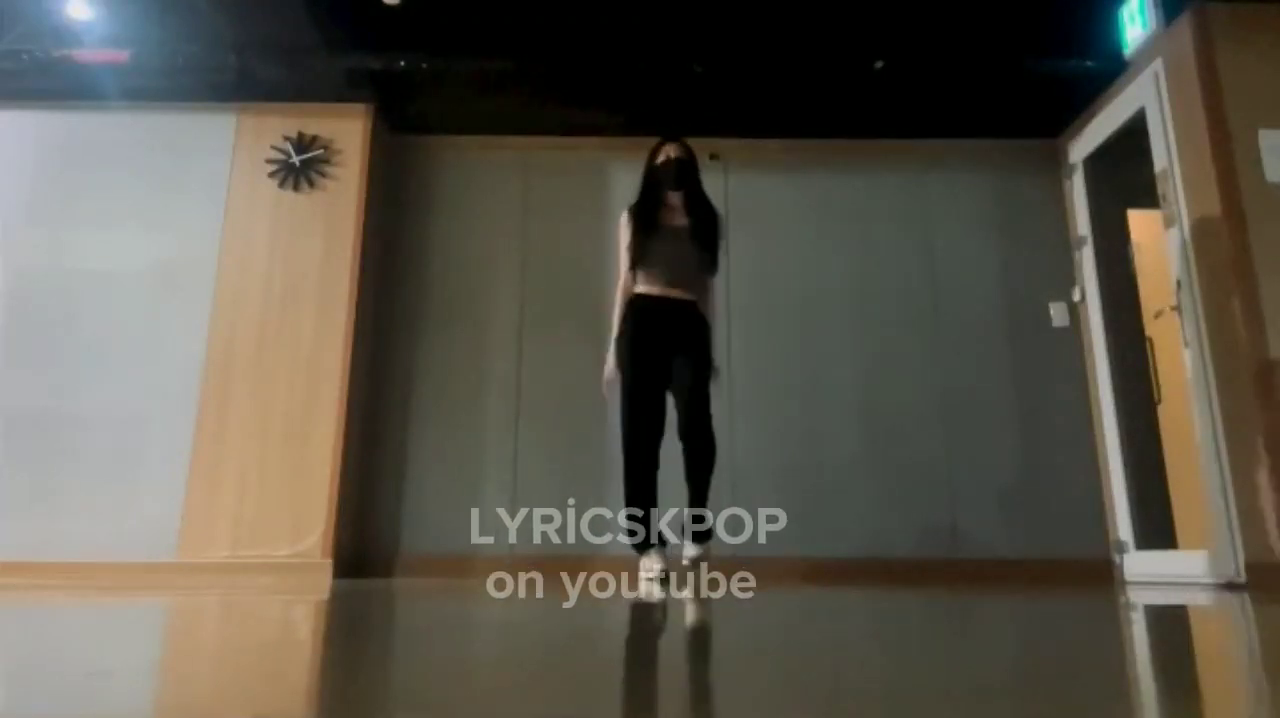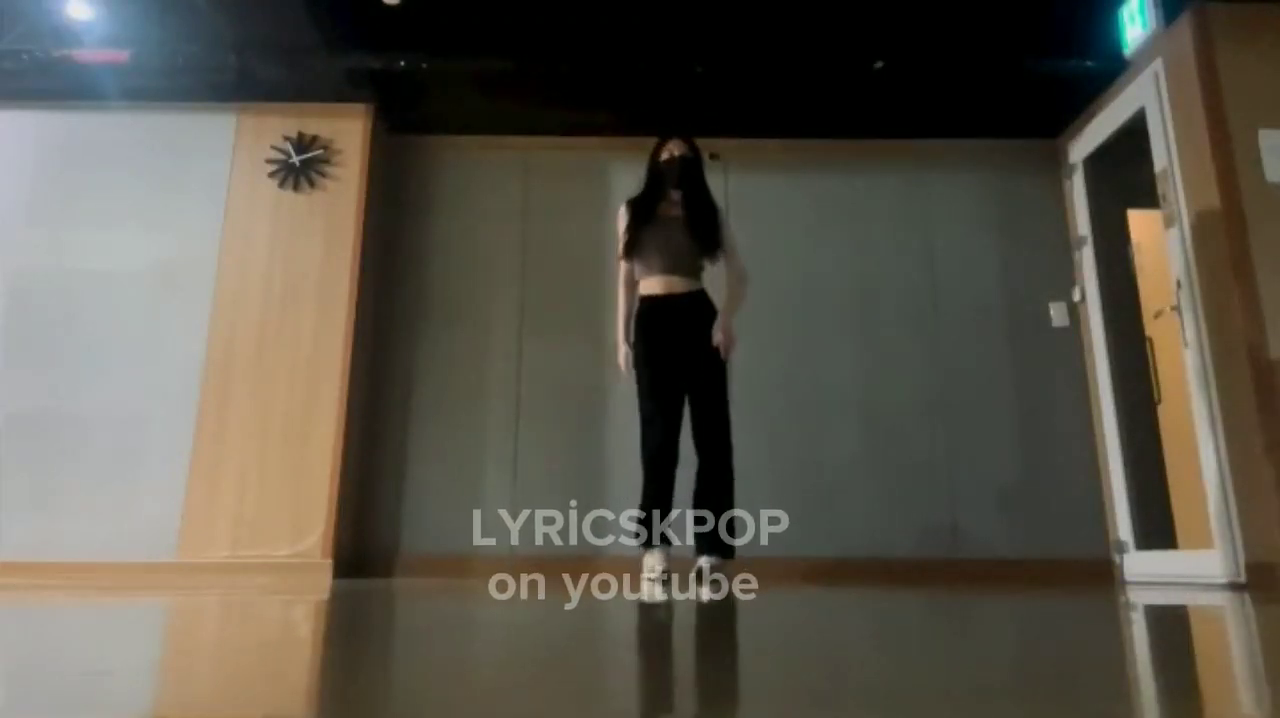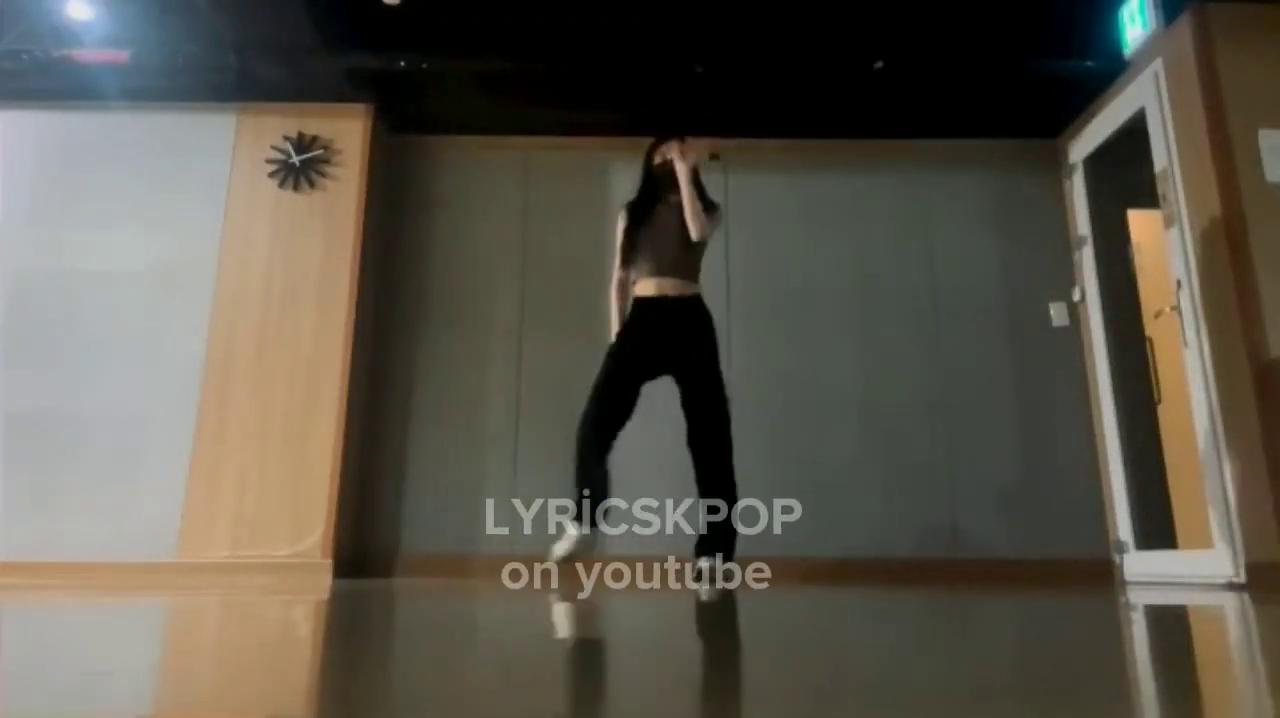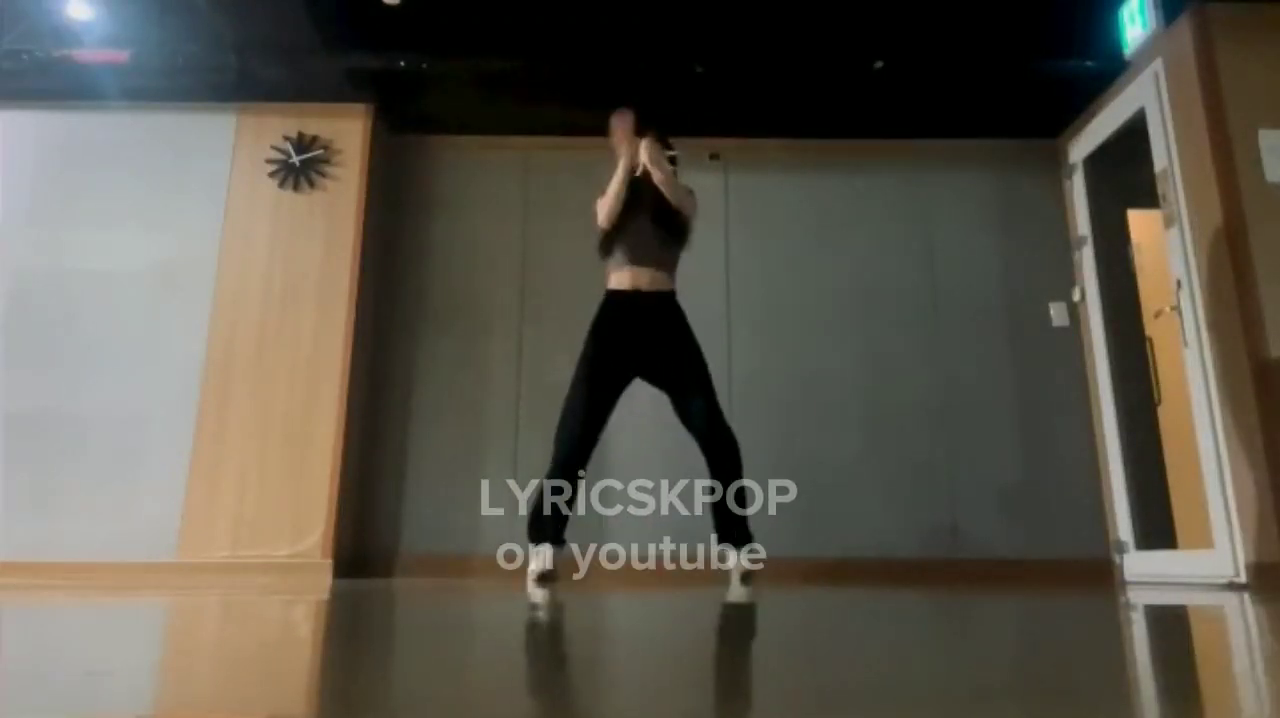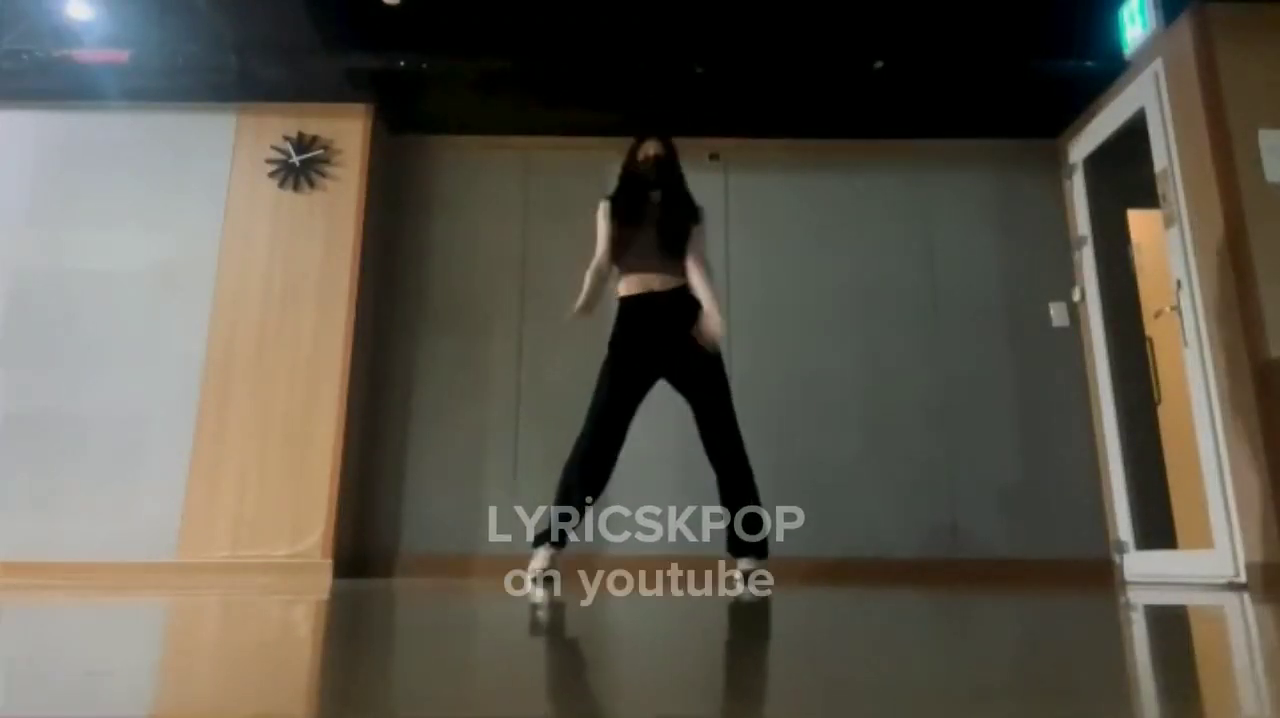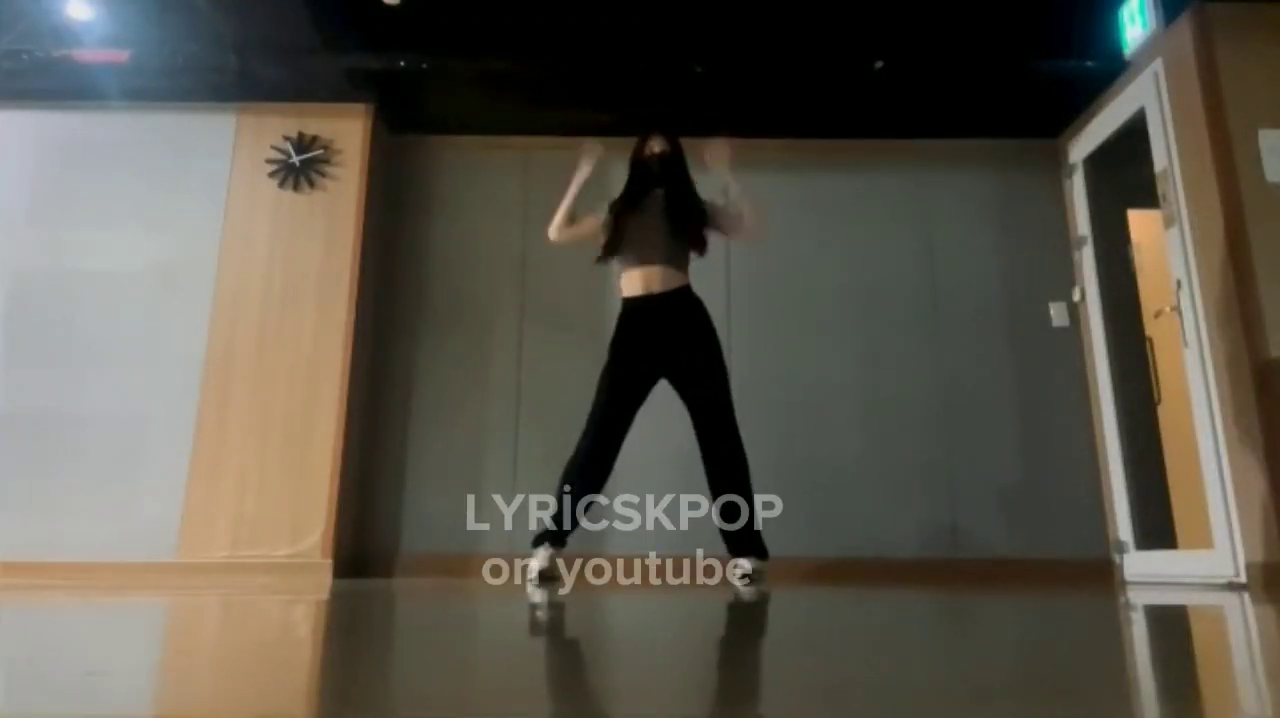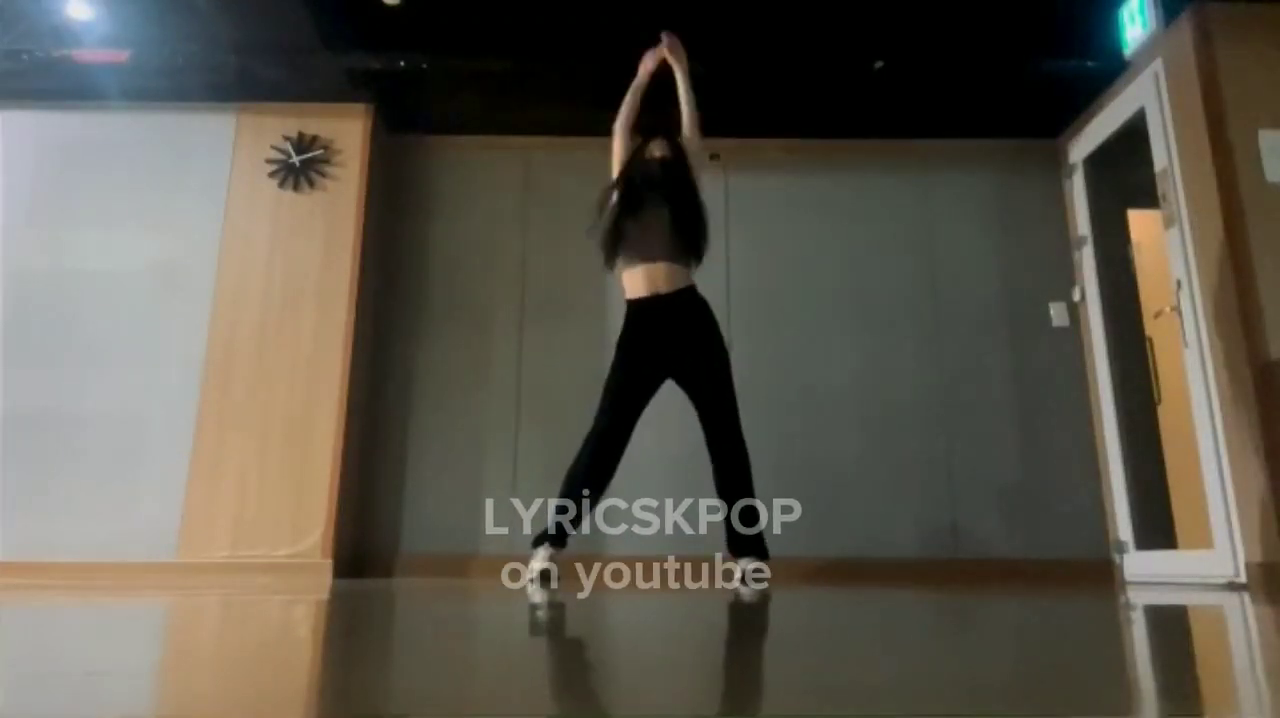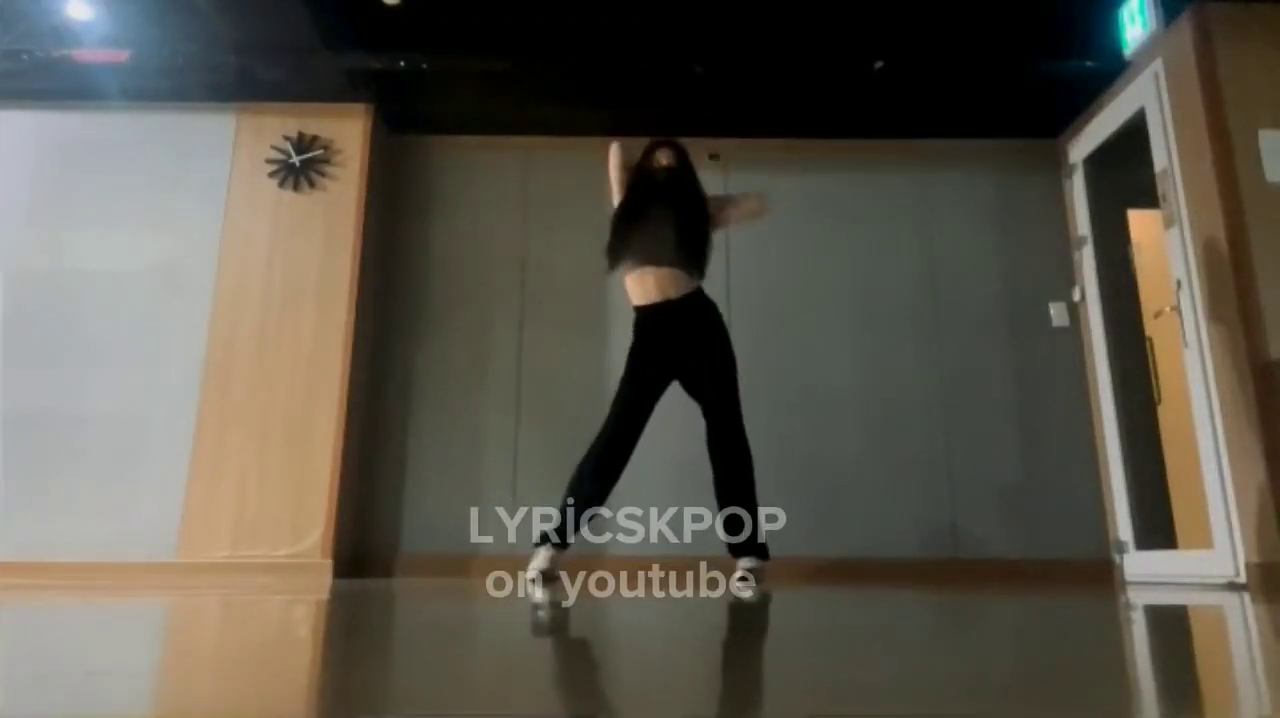
dt=0.3s
person 1, frame 1
left shoulder: (706, 219)
right shoulder: (634, 217)
left elbow: (707, 287)
right elbow: (626, 281)
left wrist: (711, 345)
right wrist: (613, 346)
left hip: (688, 325)
right hip: (643, 322)
left knee: (695, 421)
right knee: (641, 432)
left ankle: (696, 534)
right ankle: (649, 546)
person 1, frame 2
left shoulder: (707, 214)
right shoulder: (634, 211)
left elbow: (736, 274)
right elbow: (626, 276)
left wrist: (726, 319)
right wrist: (623, 335)
left hip: (700, 319)
right hip: (653, 320)
left knee: (712, 433)
right knee: (658, 431)
left ankle: (711, 549)
right ankle: (654, 543)
person 1, frame 3
left shoulder: (705, 207)
right shoulder: (632, 213)
left elbow: (698, 232)
right elbow: (619, 278)
left wrist: (686, 170)
right wrist: (618, 333)
left hip: (691, 321)
right hip: (642, 322)
left knee: (710, 436)
right knee: (598, 420)
left ankle: (713, 550)
right ankle: (583, 520)
person 1, frame 4
left shoulder: (679, 206)
right shoulder: (615, 206)
left elbow: (678, 194)
right elbow: (605, 214)
left wrist: (654, 159)
right wrist: (626, 159)
left hip: (666, 318)
right hip: (617, 318)
left knee: (715, 433)
right knee: (576, 429)
left ankle: (736, 544)
right ankle: (545, 543)
person 1, frame 5
left shoulder: (684, 212)
right shoulder: (612, 208)
left elbow: (696, 263)
right elbow: (602, 260)
left wrist: (711, 307)
right wrist: (588, 294)
left hip: (682, 318)
right hip: (632, 323)
left knee: (723, 435)
right knee: (598, 435)
left ankle: (748, 551)
right ankle: (549, 543)
person 1, frame 6
left shoulder: (691, 206)
right shoulder: (620, 210)
left elbow: (746, 226)
right elbow: (558, 233)
left wrist: (724, 173)
right wrist: (582, 176)
left hip: (686, 318)
right hip: (635, 323)
left knee: (720, 434)
right knee: (599, 434)
left ankle: (747, 550)
right ankle: (549, 543)
person 1, frame 7
left shoulder: (683, 195)
right shoulder: (625, 195)
left elbow: (692, 131)
right elbow: (621, 127)
left wrist: (681, 69)
right wrist: (643, 71)
left hip: (692, 321)
right hip: (640, 327)
left knee: (725, 435)
right knee: (606, 436)
left ankle: (748, 551)
right ankle: (549, 543)
person 1, frame 8
left shoulder: (696, 213)
right shoulder: (628, 207)
left elbow: (757, 205)
right elbow: (616, 151)
left wrist: (700, 187)
right wrist: (650, 152)
left hip: (699, 324)
right hip: (651, 332)
left knee: (727, 435)
right knee: (614, 437)
left ankle: (747, 551)
right ankle: (552, 542)
